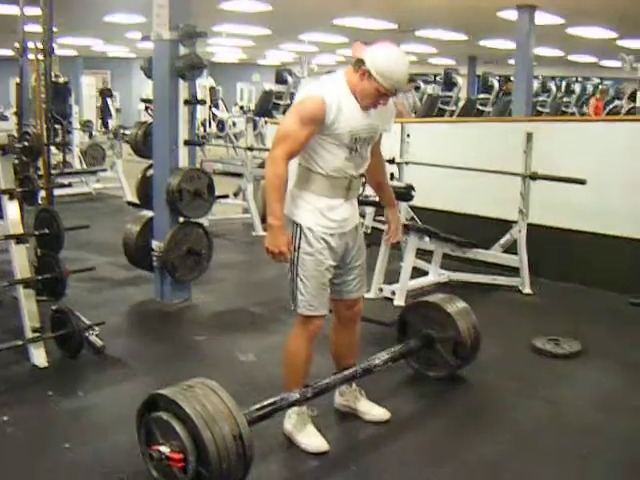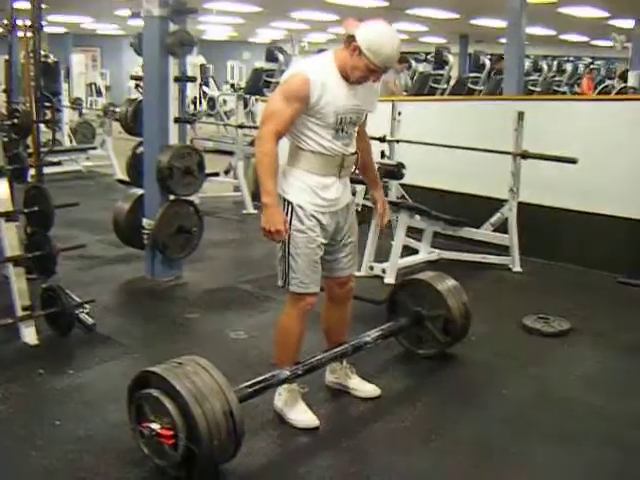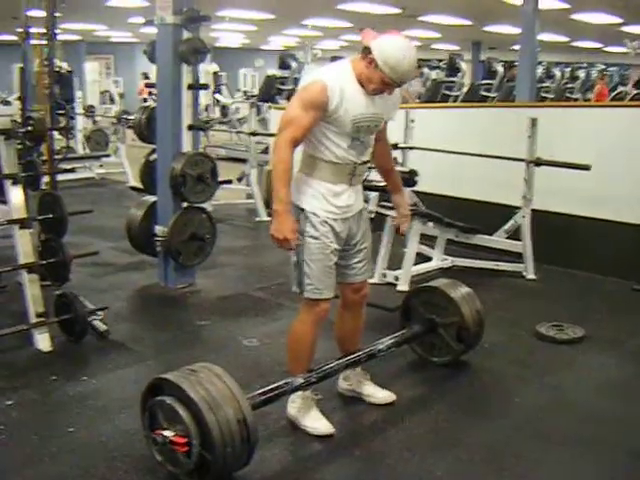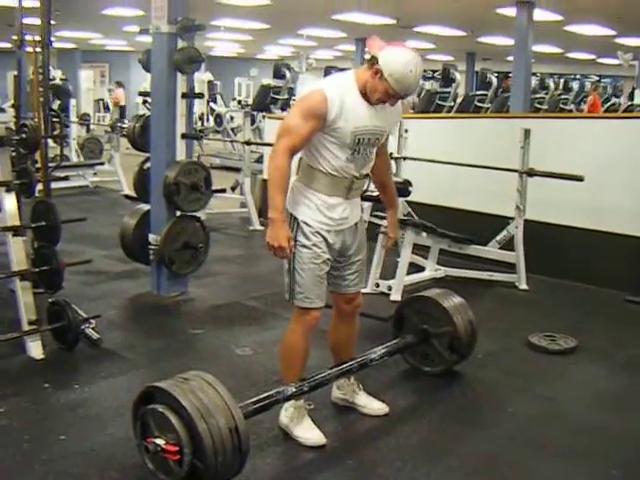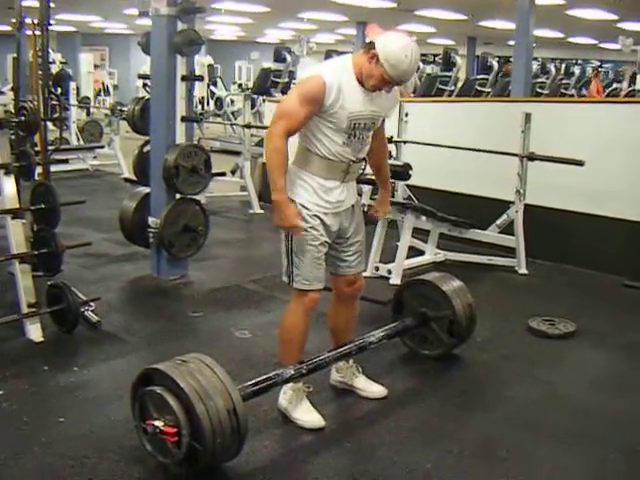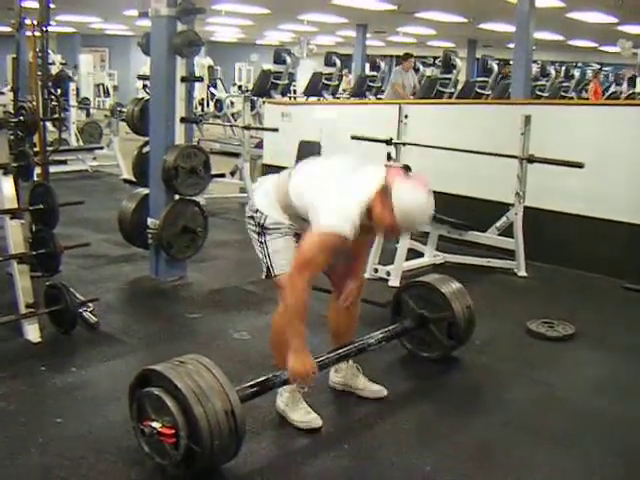
dt=0.7s
person 1, frame 1
left shoulder: (379, 106)
right shoulder: (320, 99)
right elbow: (277, 157)
left wrist: (390, 205)
right wrist: (275, 224)
left hip: (349, 219)
right hip: (312, 220)
left knee: (350, 310)
right knee: (310, 319)
left ankle: (348, 392)
right ankle: (295, 414)
person 1, frame 2
left shoulder: (367, 85)
right shoulder: (306, 78)
right elbow: (266, 137)
left wrist: (376, 188)
right wrist: (270, 204)
left hip: (341, 198)
right hip: (303, 200)
left knee: (342, 288)
right knee: (301, 298)
left ankle: (338, 369)
right ankle: (286, 391)
person 1, frame 3
left shoulder: (386, 95)
right shoulder: (324, 85)
right elbow: (284, 143)
left wrist: (398, 193)
right wrist: (281, 211)
left hip: (353, 205)
right hip: (316, 206)
left knee: (356, 294)
right knee: (316, 304)
left ankle: (352, 376)
right ankle: (299, 398)
person 1, frame 4
left shoulder: (390, 109)
right shoulder: (326, 96)
right elbow: (282, 152)
left wrist: (392, 208)
right wrist: (276, 220)
left hip: (350, 217)
right hip: (311, 217)
left knee: (350, 305)
right knee: (308, 314)
left ankle: (345, 386)
right ankle: (292, 408)
person 1, frame 5
left shoulder: (386, 92)
right shoulder: (322, 82)
right elbow: (277, 134)
left wrist: (385, 188)
right wrist: (280, 200)
left hip: (347, 200)
right hip: (308, 200)
left knee: (351, 287)
right knee: (307, 296)
left ankle: (344, 369)
right ankle: (291, 390)
person 1, frame 6
left shoulder: (391, 185)
right shoulder: (339, 220)
left elbow: (365, 229)
right elbow: (298, 280)
left wrist: (356, 275)
right wrist: (298, 352)
left hip: (306, 208)
right hip: (270, 211)
left knee: (350, 286)
right knee: (291, 294)
left ankle: (344, 370)
right ankle: (288, 392)
